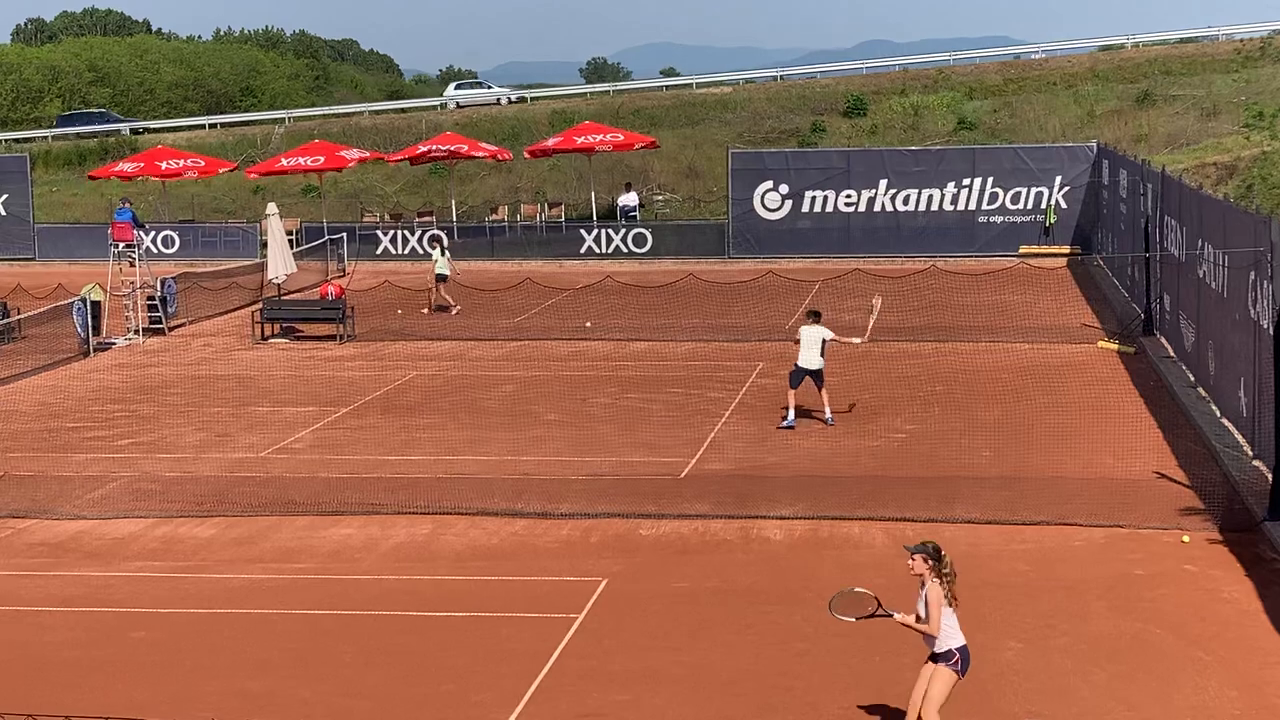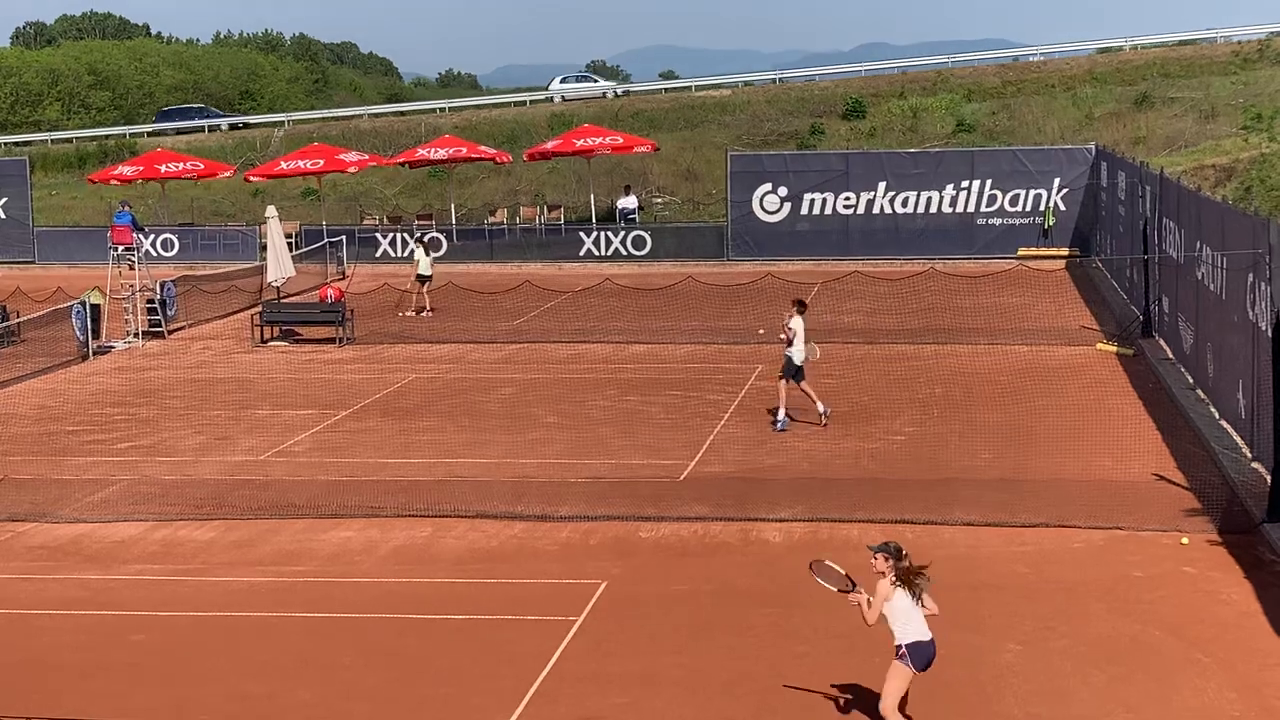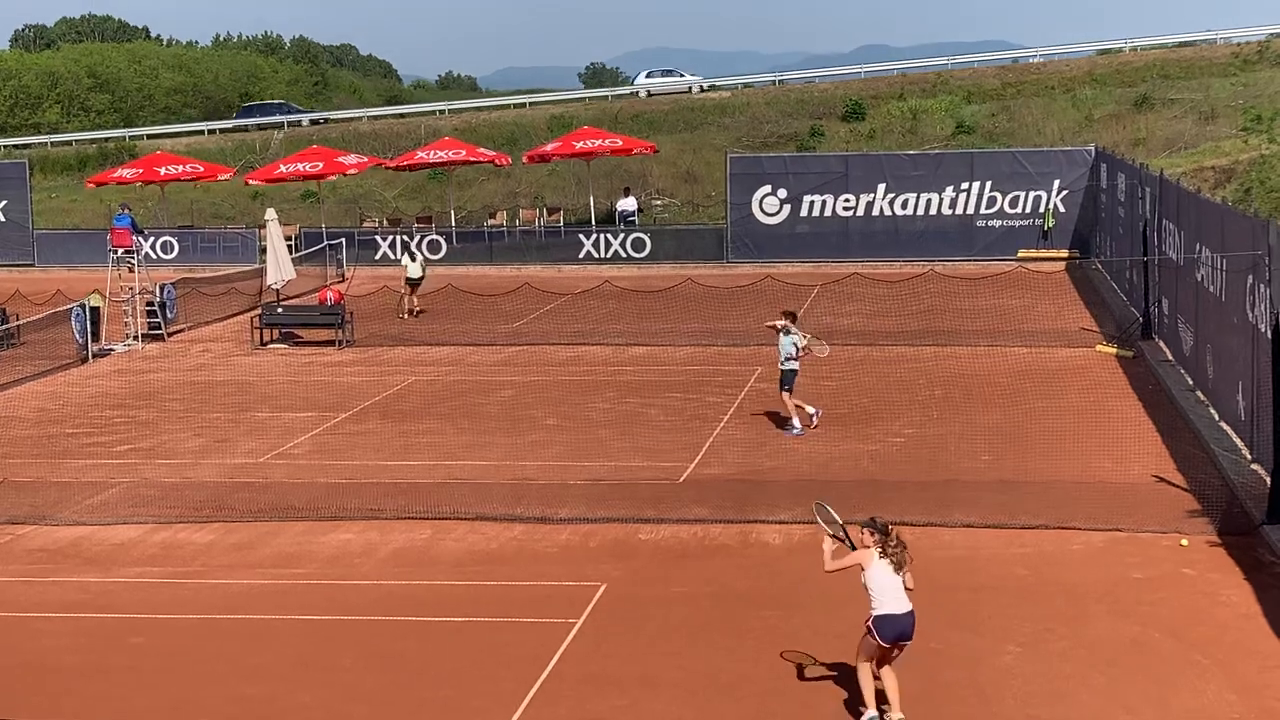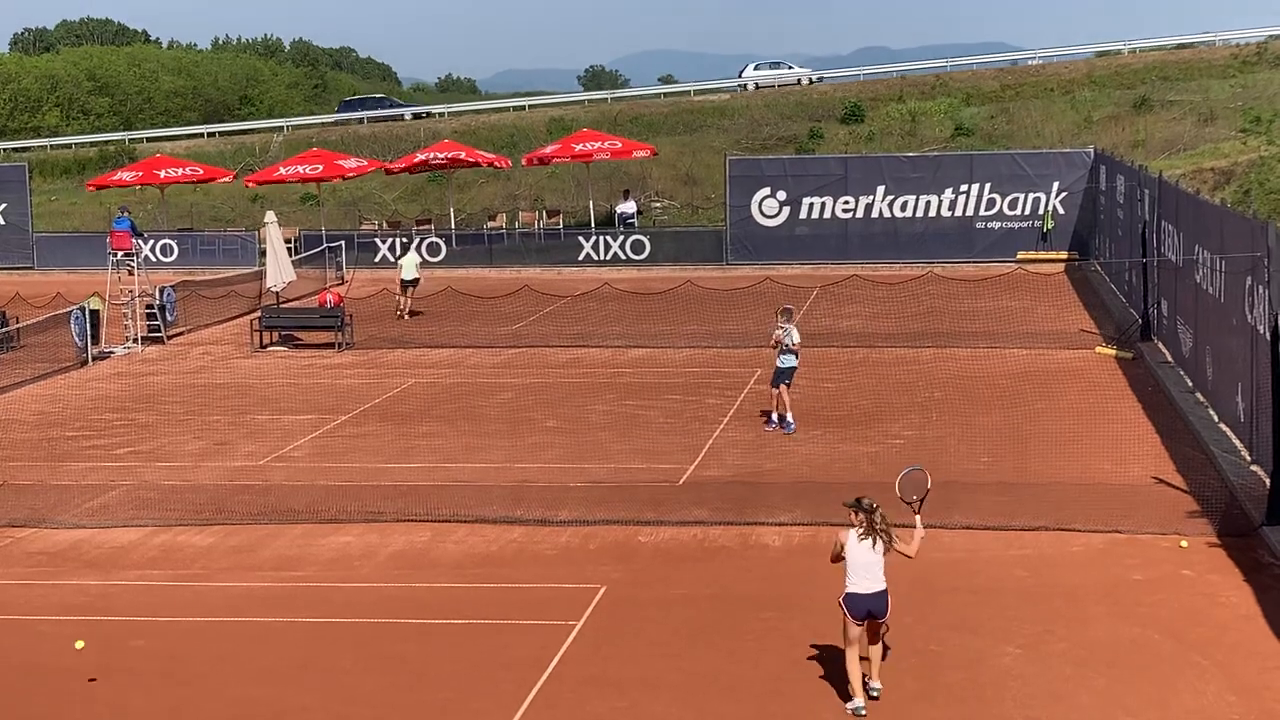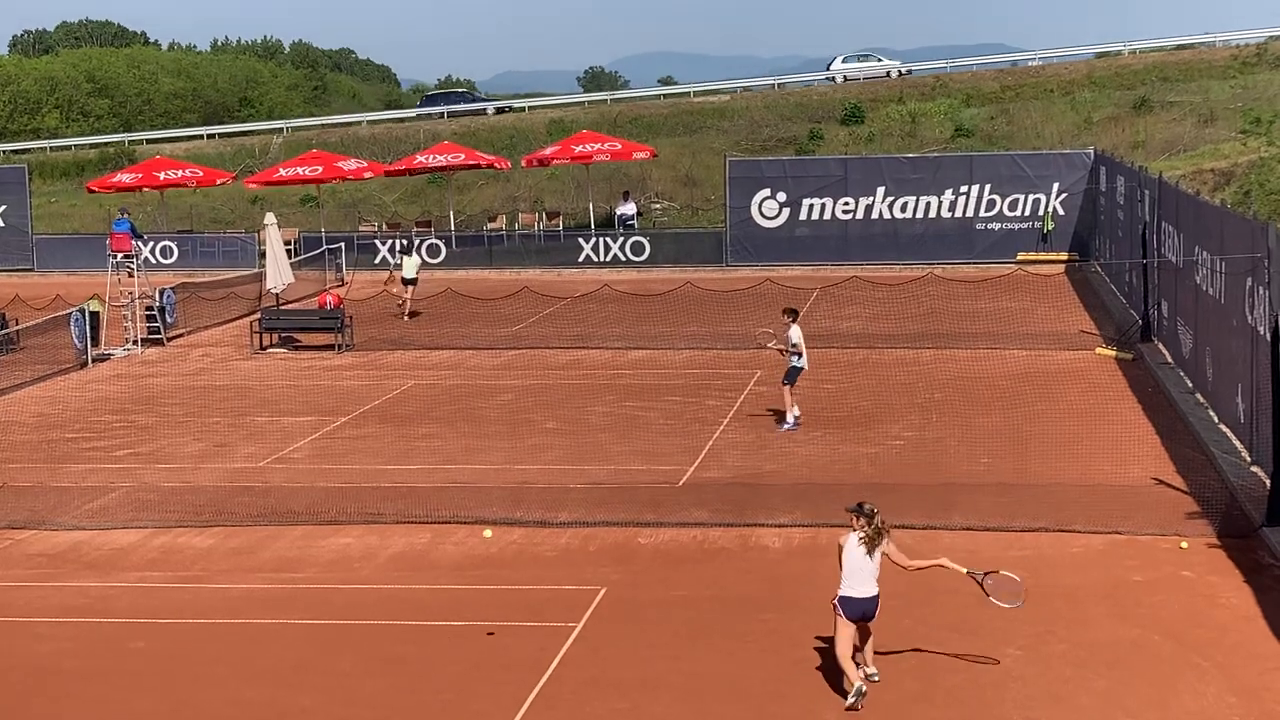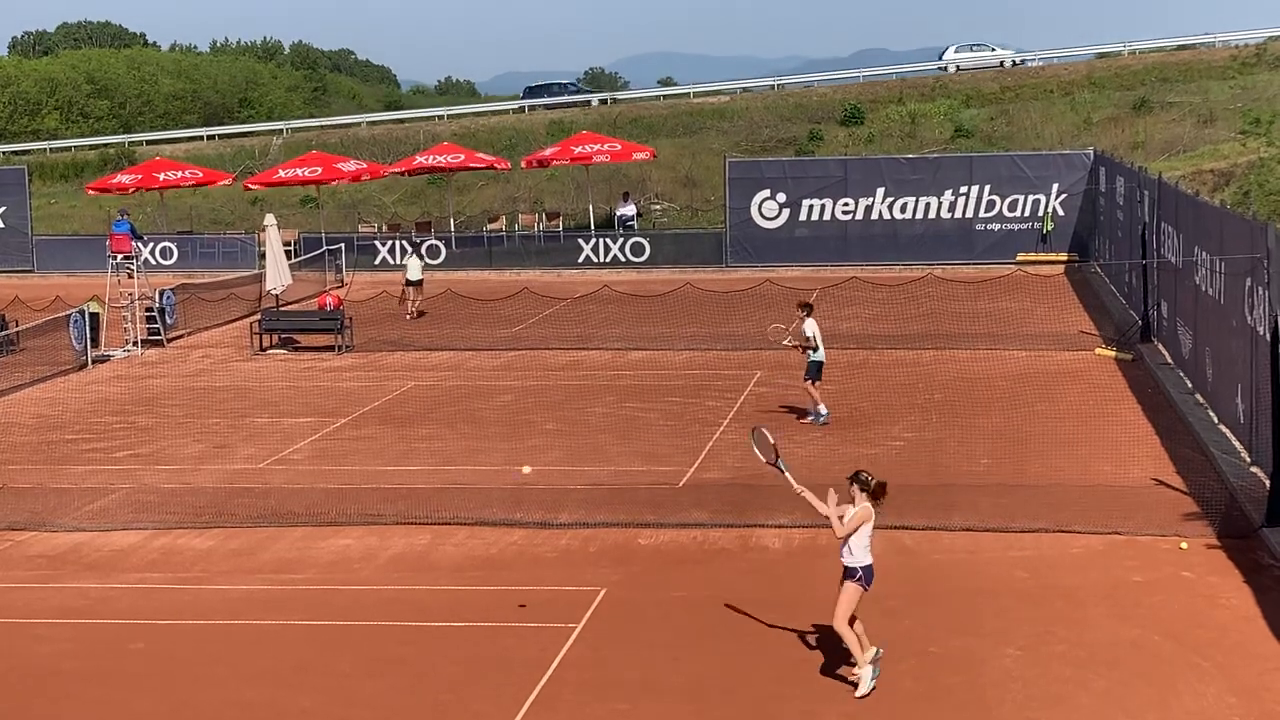
dt=0.3s
person 1, frame 1
left shoulder: (934, 589)
right shoulder: (926, 585)
left elbow: (934, 630)
left wrist: (907, 622)
right wrist: (909, 619)
left hip: (953, 656)
right hip: (938, 655)
person 1, frame 2
left shoulder: (884, 584)
right shoulder: (912, 580)
left elbow: (870, 621)
right elbow: (934, 610)
left wrist: (863, 602)
left hip: (911, 649)
right hip: (928, 647)
person 1, frame 3
left shoulder: (864, 555)
right shoulder: (897, 555)
left elbow: (828, 567)
right elbow: (910, 585)
left wrist: (827, 550)
left hip: (884, 622)
right hip: (907, 621)
left knee: (863, 663)
right knee: (883, 666)
person 1, frame 4
left shoulder: (844, 536)
right shoulder: (883, 535)
left elbow: (833, 559)
right elbow: (912, 552)
right wrist: (918, 533)
left hip: (854, 600)
right hip: (880, 598)
left knee: (852, 651)
right knee: (875, 640)
left ankle: (858, 701)
right ankle: (875, 683)
person 1, frame 5
left shoulder: (844, 540)
right shoulder: (883, 543)
right elbow: (909, 565)
right wrist: (941, 562)
left hip: (847, 601)
right hip: (871, 601)
left knee: (843, 654)
right knee: (864, 631)
left ankle: (857, 684)
right ankle: (870, 669)
person 1, frame 6
left shoulder: (864, 510)
right shoulder: (855, 507)
left elbow: (840, 532)
right elbow: (832, 514)
left wrist: (833, 506)
right wrist: (808, 496)
left hip: (859, 571)
right hip: (852, 569)
left knee: (839, 624)
right knee: (849, 617)
left ankle: (866, 670)
right ankle: (869, 652)
